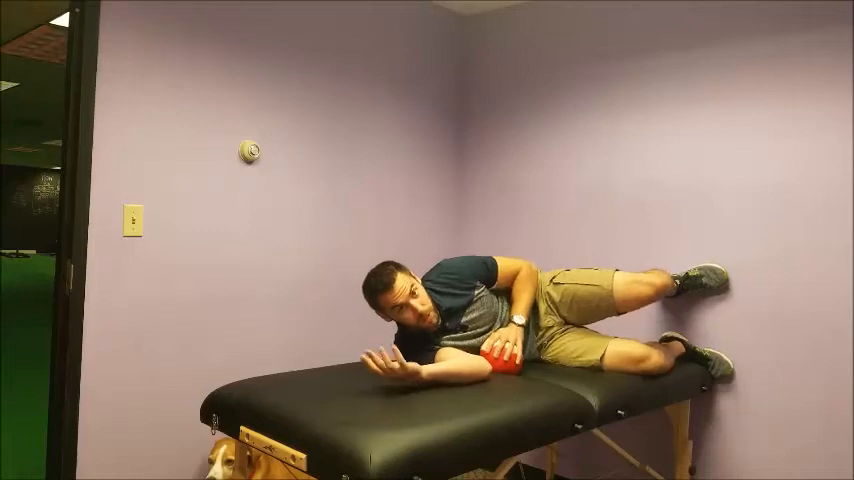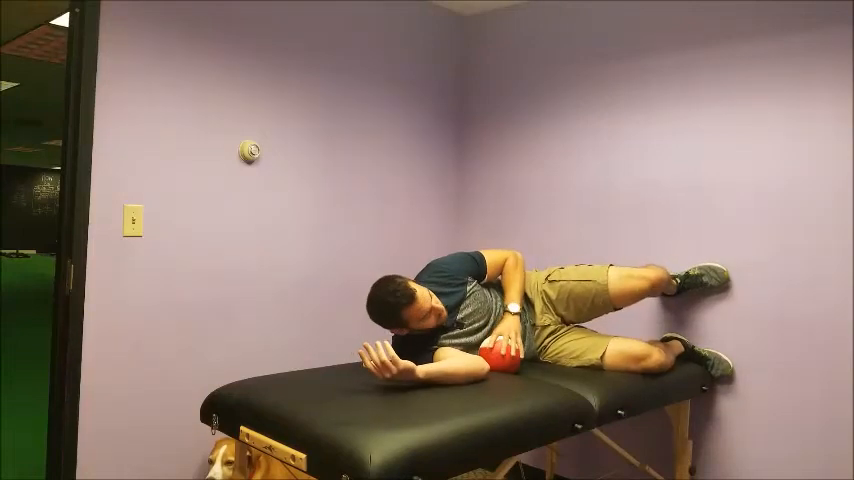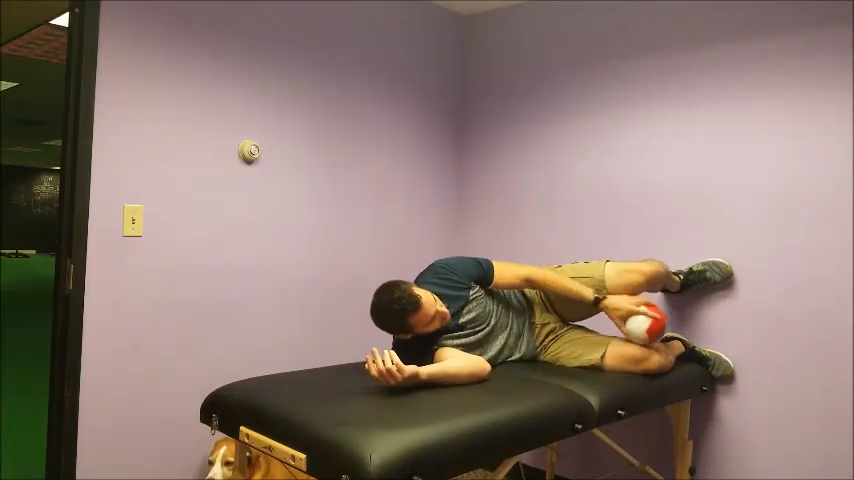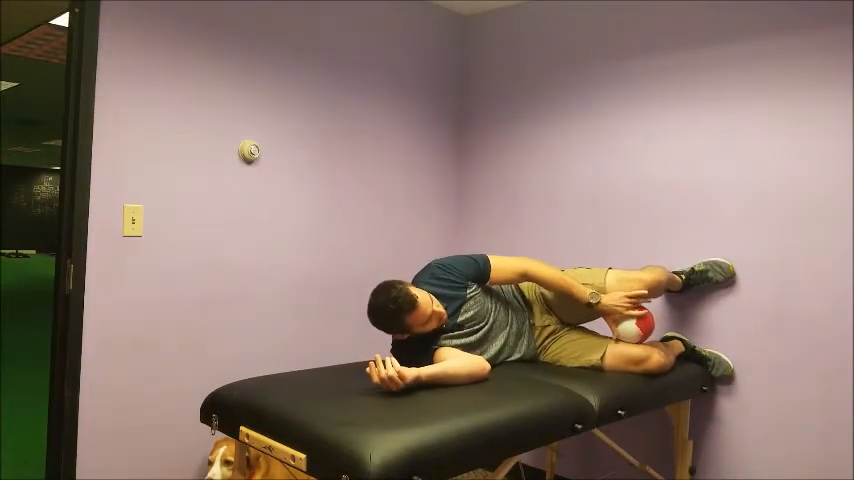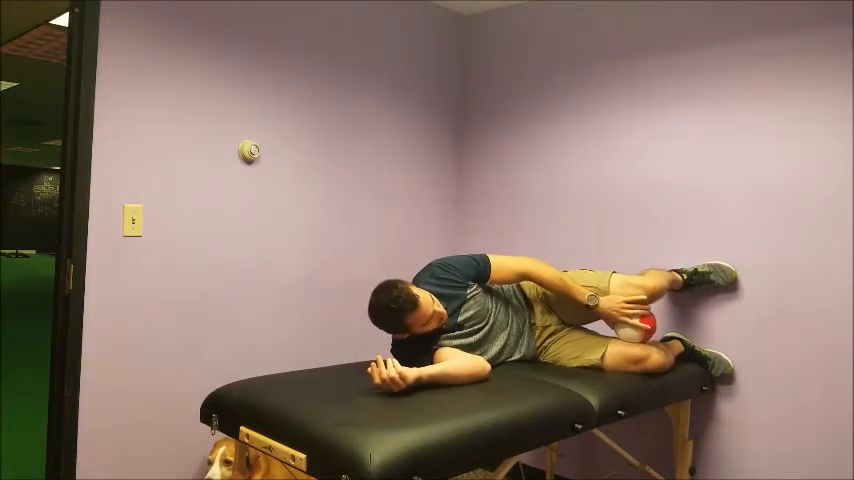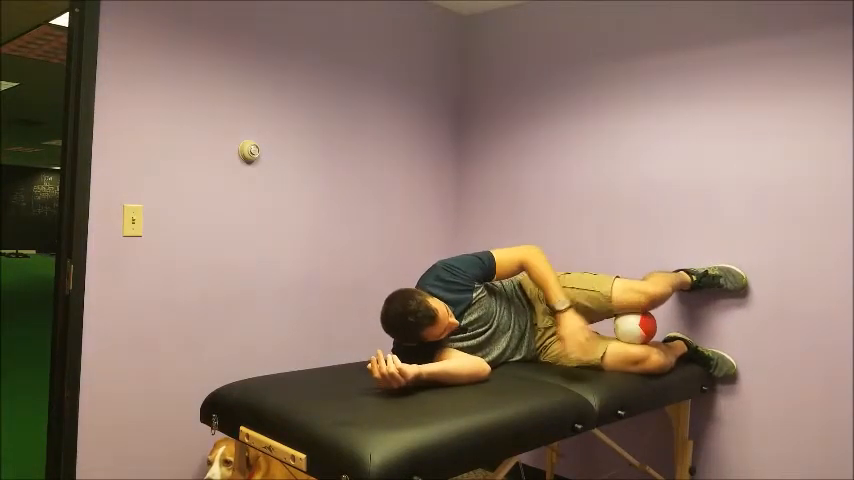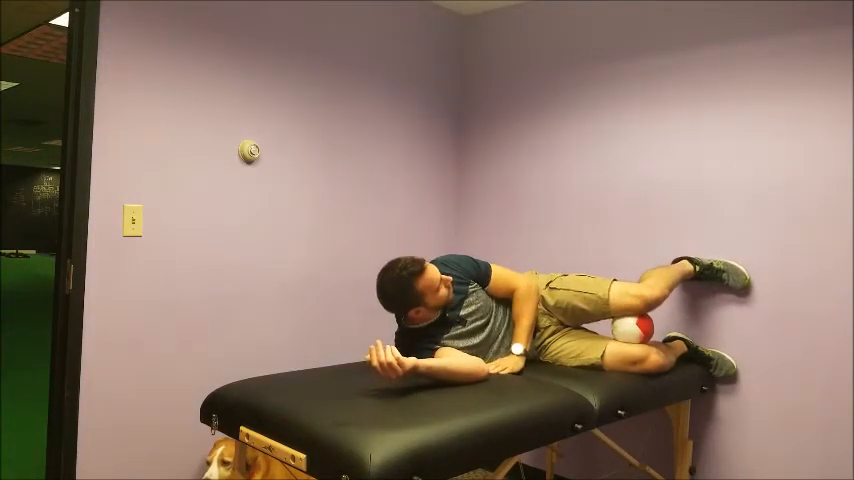
dt=0.7s
person 1, frame 1
left shoulder: (449, 274)
right shoulder: (415, 346)
left elbow: (526, 271)
right elbow: (480, 367)
left wrist: (516, 323)
right wrist: (416, 374)
left hip: (544, 297)
right hip: (542, 343)
left knee: (651, 286)
right knee: (651, 361)
left ankle: (677, 282)
right ankle: (679, 347)
person 1, frame 2
left shoulder: (440, 273)
right shoulder: (415, 347)
left elbow: (511, 259)
right elbow: (479, 366)
left wrist: (511, 313)
right wrist: (411, 374)
left hip: (539, 295)
right hip: (541, 342)
left knee: (648, 279)
right knee: (652, 359)
left ankle: (676, 283)
right ankle: (678, 347)
person 1, frame 3
left shoulder: (442, 275)
right shoulder: (418, 348)
left elbow: (528, 274)
right elbow: (479, 367)
left wrist: (601, 301)
right wrist: (412, 376)
left hip: (543, 299)
right hip: (542, 342)
left knee: (648, 273)
right knee: (654, 360)
left ankle: (678, 281)
right ankle: (678, 347)
person 1, frame 4
left shoulder: (440, 273)
right shoulder: (416, 348)
left elbow: (525, 268)
right elbow: (479, 367)
left wrist: (597, 301)
right wrist: (410, 377)
left hip: (540, 298)
right hip: (540, 343)
left knee: (647, 282)
right knee: (652, 360)
left ankle: (679, 279)
right ankle: (678, 346)
person 1, frame 5
left shoulder: (440, 274)
right shoulder: (416, 348)
left elbow: (526, 267)
right elbow: (479, 367)
left wrist: (594, 302)
right wrist: (412, 377)
left hip: (539, 299)
right hip: (543, 343)
left knee: (646, 289)
right knee: (651, 359)
left ankle: (680, 278)
right ankle: (677, 346)
person 1, frame 6
left shoulder: (445, 275)
right shoulder: (416, 350)
left elbow: (529, 254)
right elbow: (479, 368)
left wrist: (565, 312)
right wrist: (412, 374)
left hip: (538, 297)
right hip: (538, 339)
left knee: (648, 295)
right knee: (650, 361)
left ankle: (687, 278)
right ankle: (680, 348)
person 1, frame 7
left shoulder: (449, 267)
right shoulder: (418, 343)
left elbow: (523, 286)
right elbow: (477, 368)
left wrist: (516, 351)
right wrist: (411, 367)
left hip: (541, 298)
right hip: (543, 345)
left knee: (645, 297)
right knee: (650, 360)
left ankle: (687, 267)
right ankle: (680, 347)
